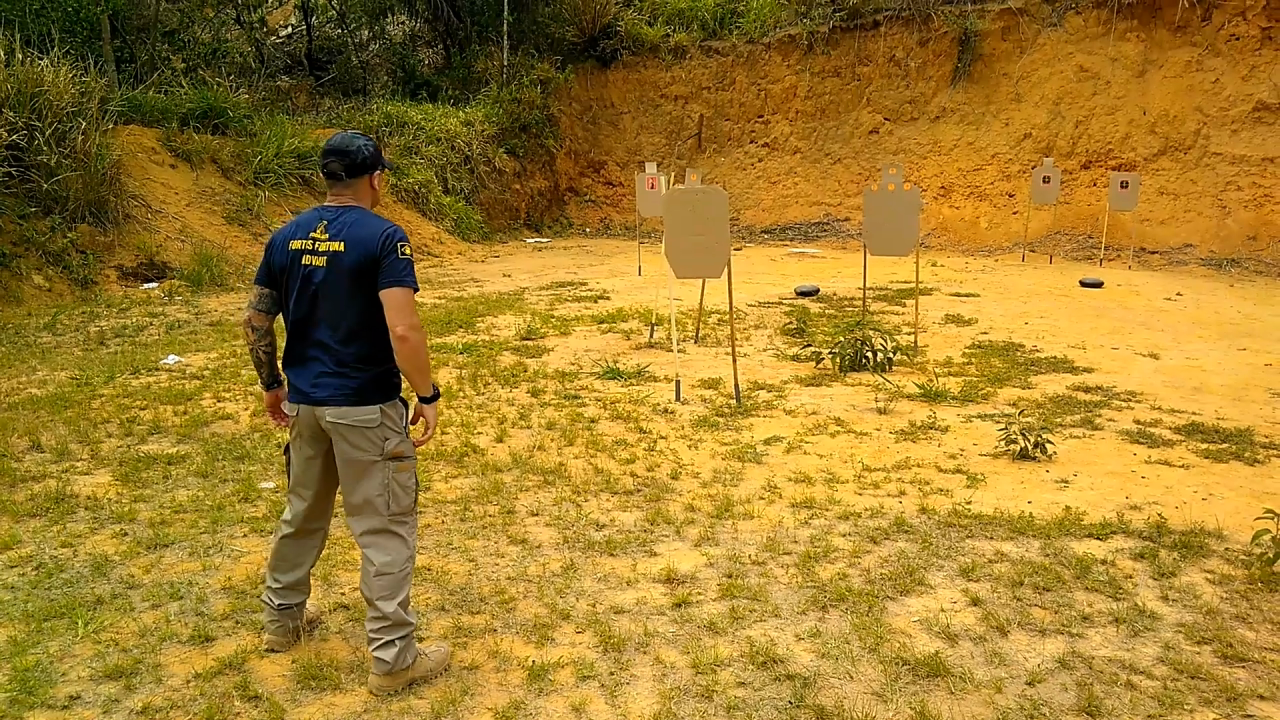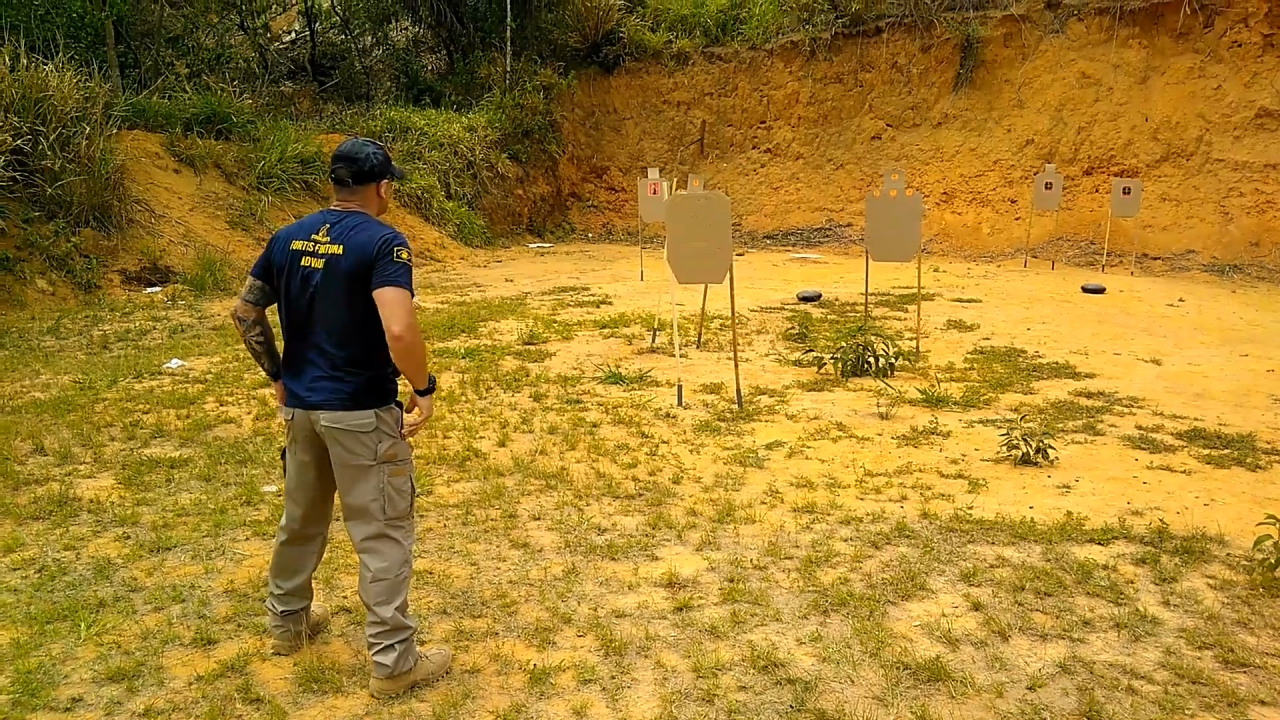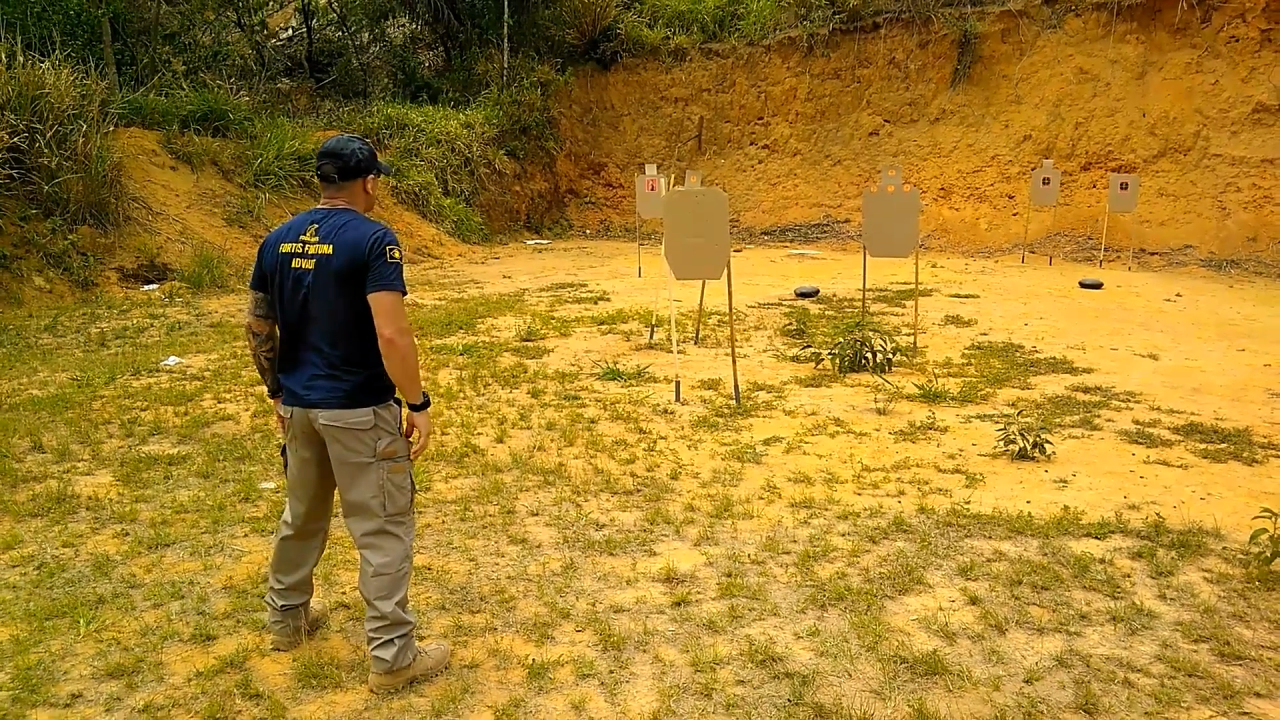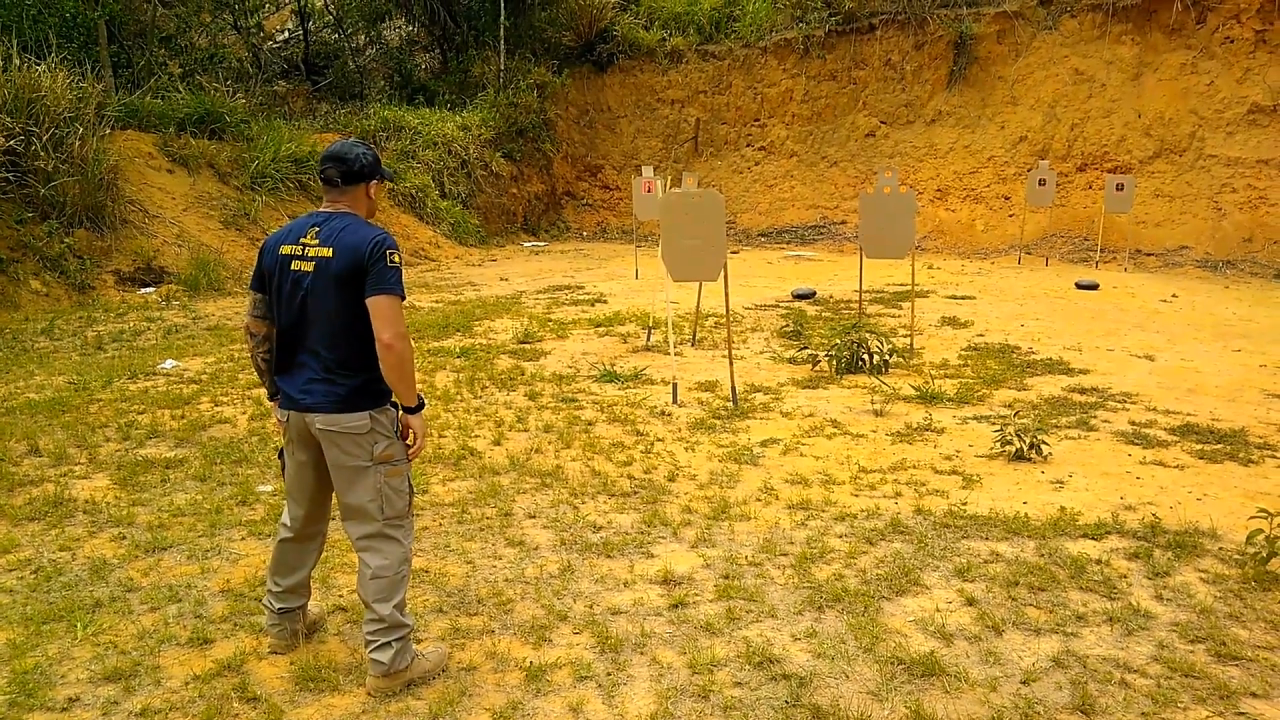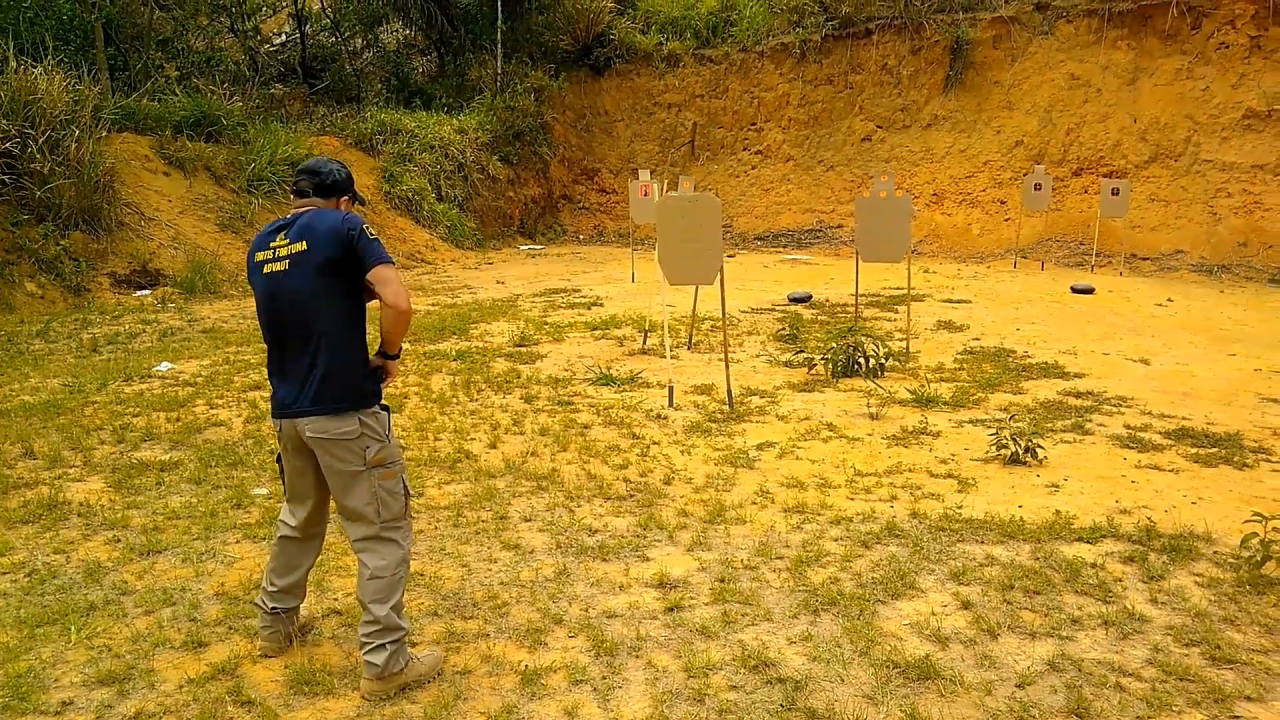
dt=0.5s
person 1, frame 1
left shoulder: (285, 238)
right shoulder: (383, 236)
left elbow: (255, 320)
right elbow: (403, 331)
left wrist: (271, 384)
right wrist: (428, 395)
left hip: (305, 401)
right hip: (366, 406)
left knee: (302, 511)
right knee: (386, 529)
left ankle: (282, 618)
right ankle: (392, 658)
person 1, frame 2
left shoulder: (287, 238)
right shoulder: (382, 241)
left elbow: (245, 312)
right elbow: (401, 331)
left wrist: (278, 375)
right wrist: (424, 388)
left hip: (301, 405)
right hip: (361, 410)
left knee: (301, 517)
right knee: (384, 533)
left ankle: (289, 622)
right ankle: (394, 661)
person 1, frame 3
left shoulder: (277, 241)
right shoulder: (372, 239)
left elbow: (258, 327)
right elbow: (391, 335)
left wrist: (277, 392)
right wrist: (418, 404)
left hip: (300, 405)
right hip: (359, 409)
left knee: (301, 513)
right knee: (383, 529)
left ankle: (286, 618)
right ankle: (391, 656)
person 1, frame 4
left shoulder: (278, 242)
right shoulder: (373, 243)
left elbow: (256, 328)
right elbow: (389, 340)
left wrist: (276, 394)
right wrist: (411, 408)
left hip: (297, 408)
right hip: (355, 414)
left knee: (299, 518)
right knee: (383, 533)
left ankle: (284, 621)
right ankle: (390, 660)
person 1, frame 5
left shoulder: (260, 246)
right shoulder: (344, 228)
right elbow: (399, 303)
right wrist: (388, 355)
left hip: (288, 412)
right hip: (346, 413)
left knee: (299, 518)
right knee: (382, 535)
left ankle: (276, 624)
right ankle: (385, 663)
